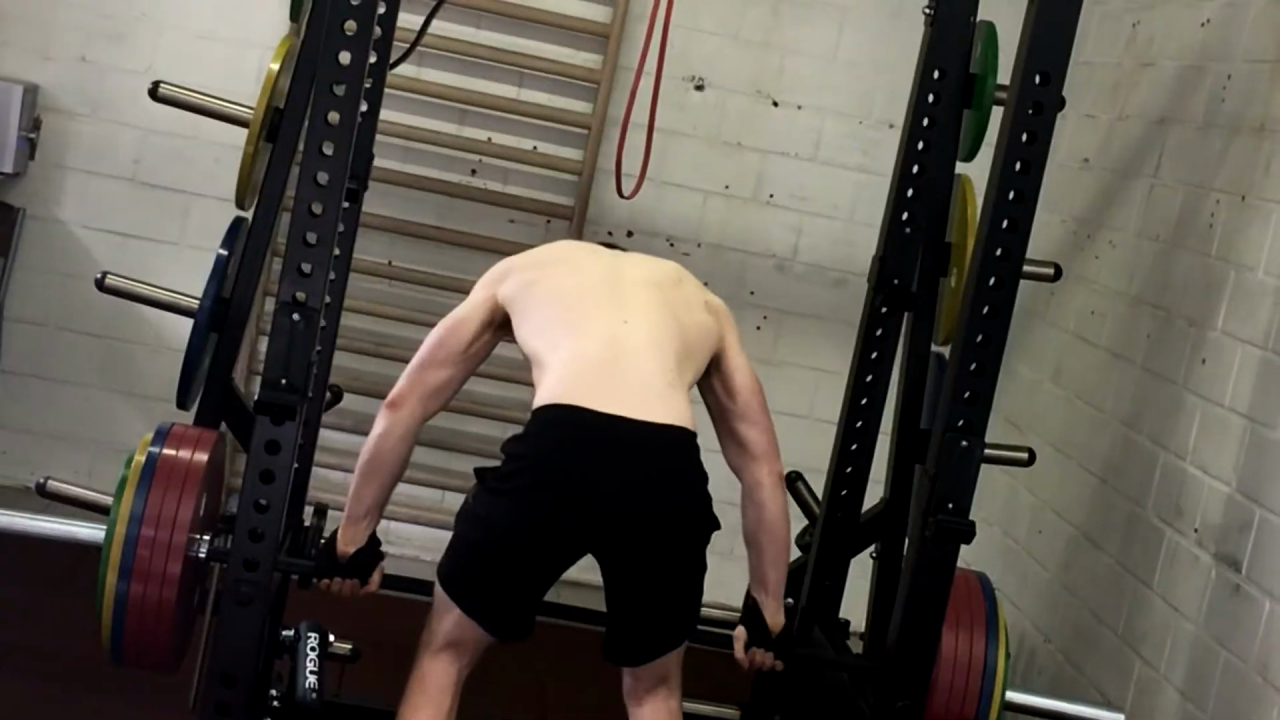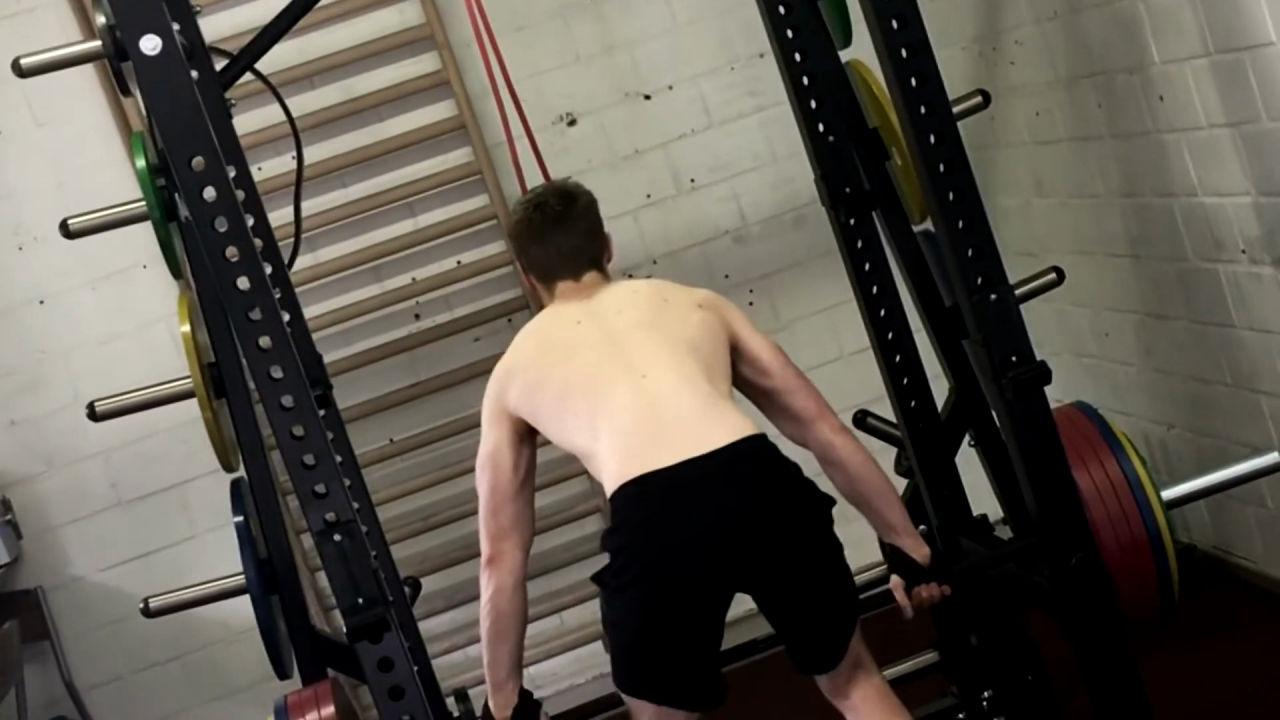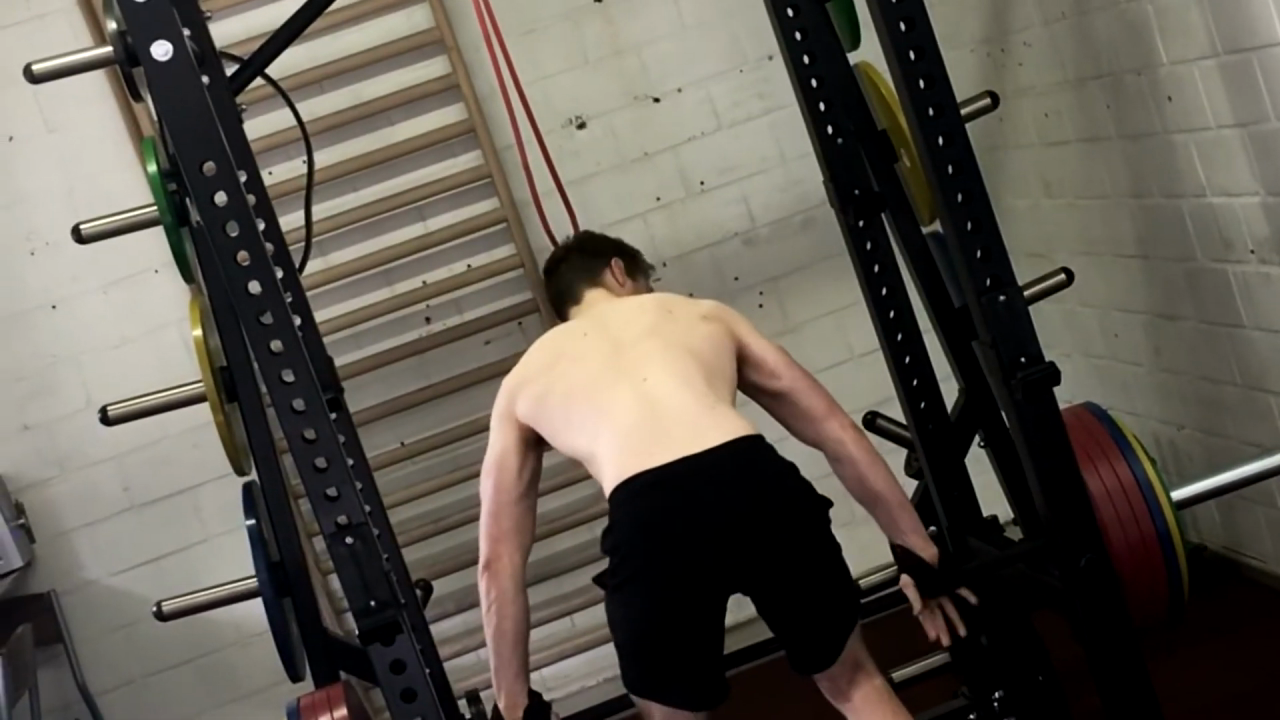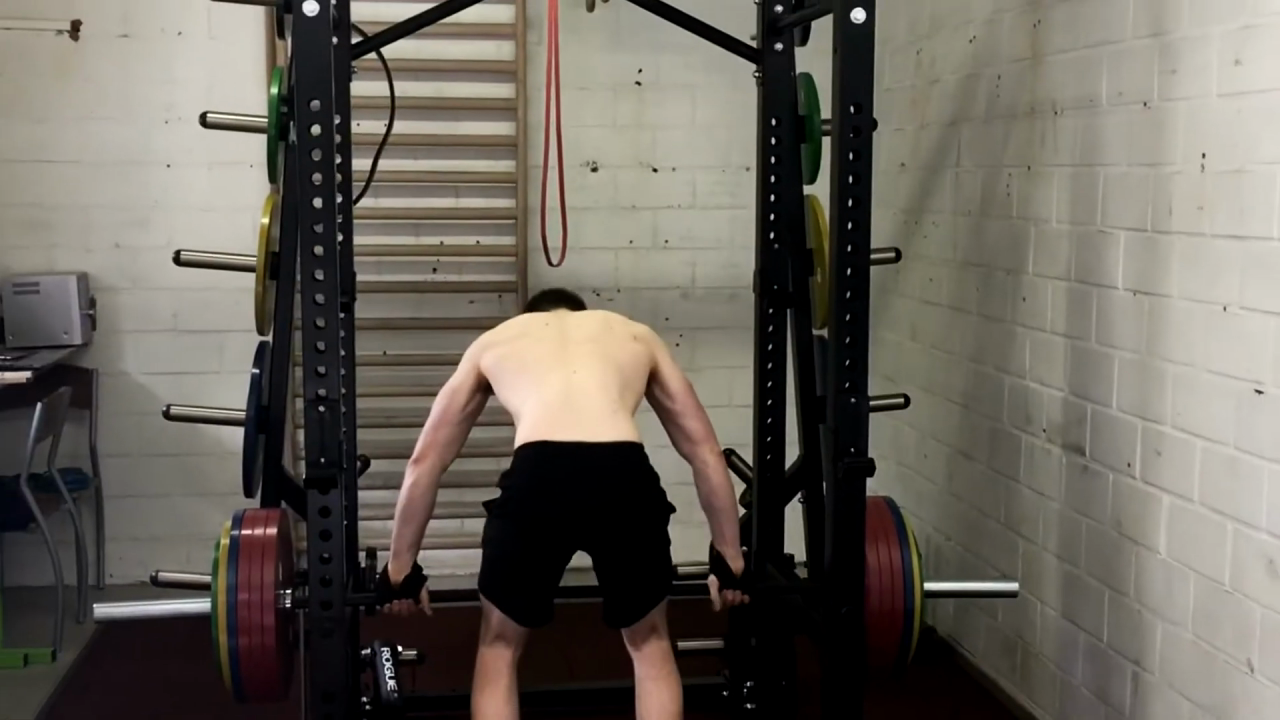
dt=1s
person 1, frame 1
left shoulder: (525, 268)
right shoulder: (703, 303)
left elbow: (405, 404)
right elbow: (761, 465)
left wrist: (354, 537)
right wrist: (768, 611)
left hip: (558, 453)
right hip: (668, 479)
left knee: (446, 651)
person 1, frame 2
left shoulder: (515, 369)
right shoulder: (696, 303)
left elbow: (501, 554)
right elbow: (823, 431)
right wrist: (910, 545)
left hip: (654, 527)
right hip: (766, 490)
person 1, frame 3
left shoulder: (525, 380)
right shoulder: (703, 313)
left elbow: (499, 560)
right elbow: (837, 432)
right wrist: (920, 551)
left hip: (650, 527)
right hip: (761, 489)
right knee: (851, 679)
person 1, frame 4
left shoulder: (496, 340)
right shoulder: (636, 334)
left elbow: (425, 461)
right elbow: (705, 453)
left wrist: (400, 570)
right wrist: (730, 559)
left hip: (537, 483)
right hip: (627, 482)
left knee: (499, 646)
right knee: (650, 643)
